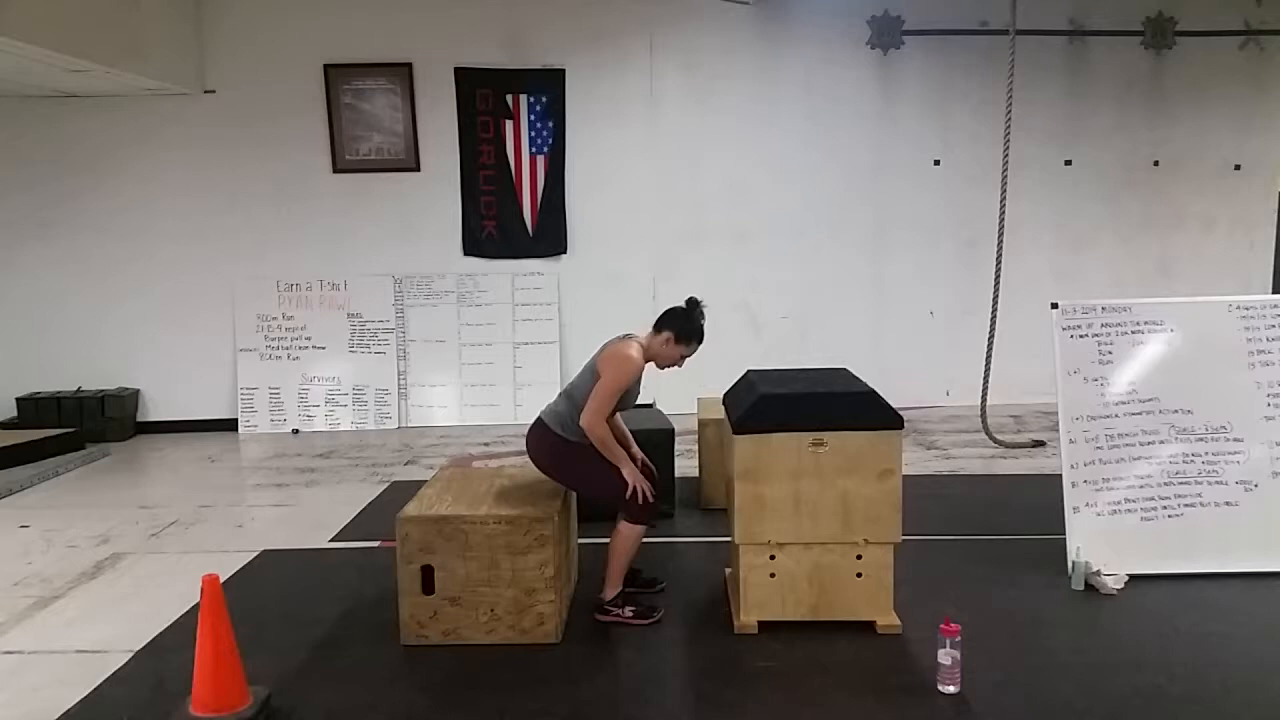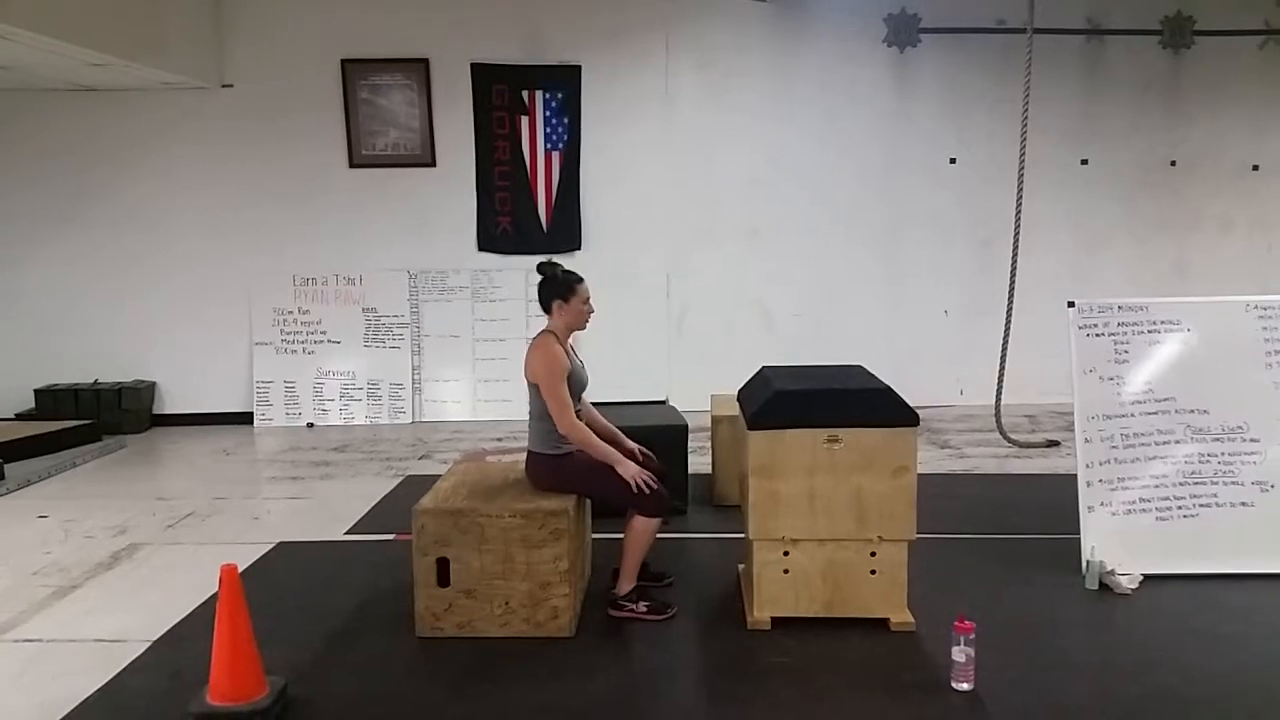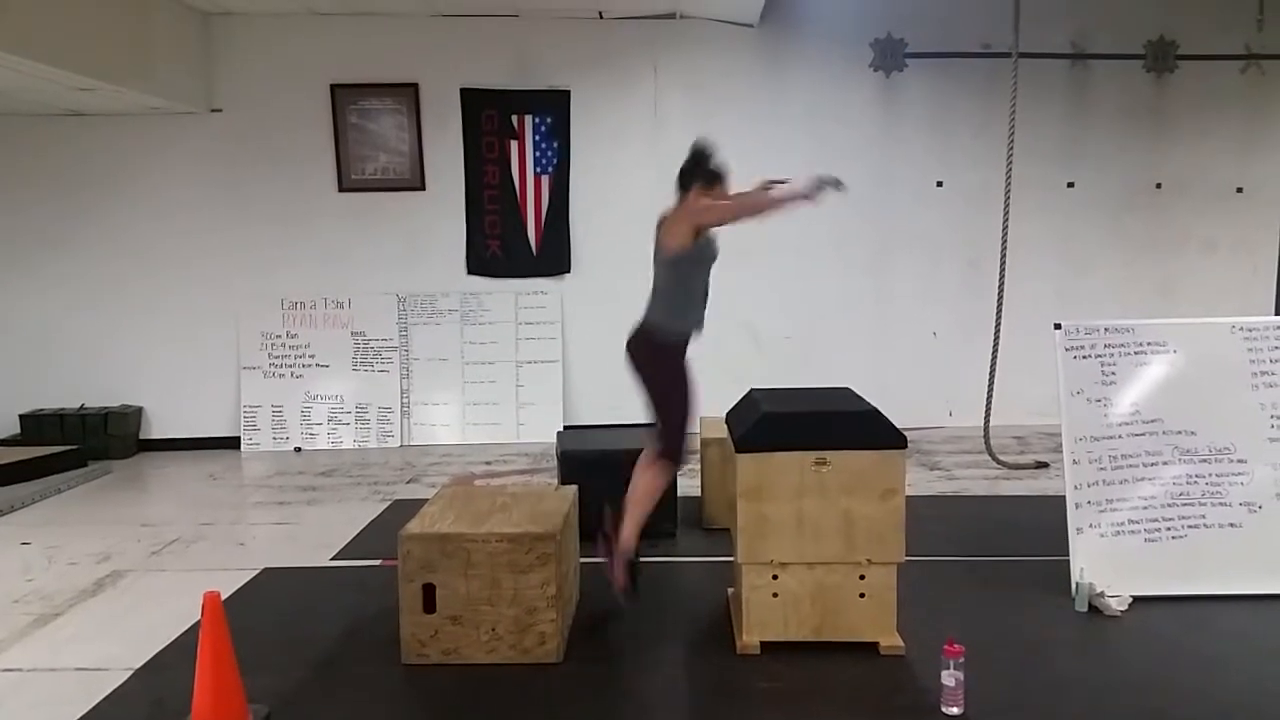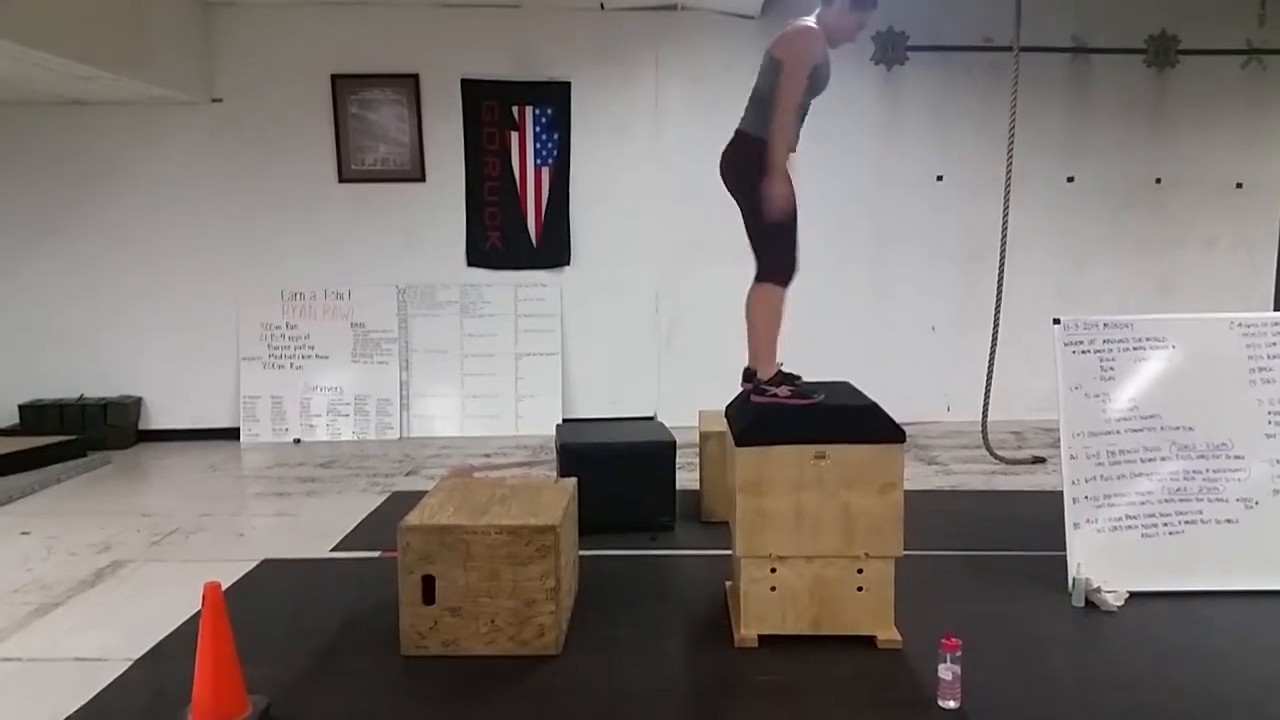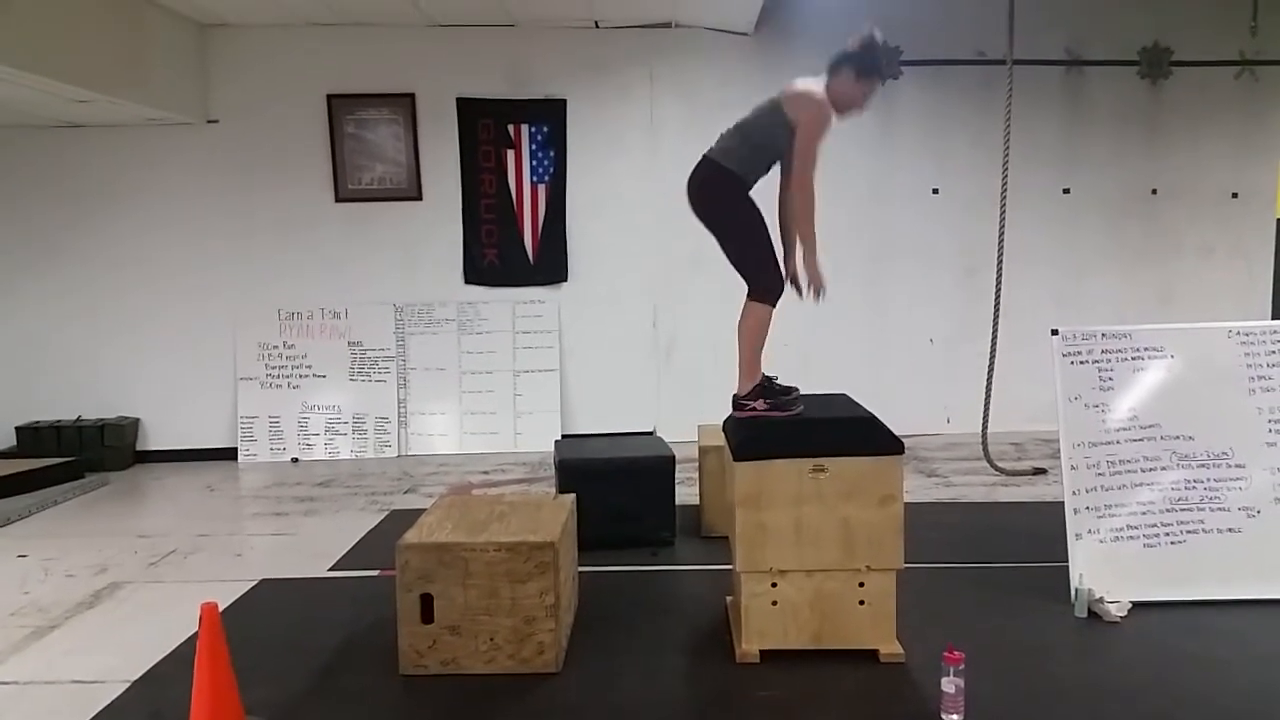
dt=1s
person 1, frame 1
left shoulder: (631, 346)
right shoulder: (629, 360)
right elbow: (591, 422)
left wrist: (632, 450)
right wrist: (624, 464)
left hip: (562, 436)
right hip: (553, 444)
left knee: (646, 479)
right knee: (640, 501)
left ankle: (622, 571)
right ankle: (611, 601)
person 1, frame 2
left shoulder: (561, 343)
right shoulder: (547, 351)
right elbow: (568, 423)
left wrist: (623, 442)
right wrist: (618, 461)
left hip: (568, 450)
right hip: (552, 461)
left knee: (653, 474)
right knee: (653, 497)
left ankle: (631, 564)
right ankle: (624, 595)
person 1, frame 3
left shoulder: (678, 220)
right shoulder: (687, 218)
left elbow: (741, 205)
right elbow: (752, 206)
left wrist: (766, 188)
right wrist: (806, 189)
left hip: (655, 343)
right hip: (659, 348)
left knee: (669, 447)
right knee: (670, 453)
left ankle: (620, 530)
right ankle: (625, 550)
person 1, frame 4
left shoulder: (809, 39)
right shoulder: (806, 37)
right elbow: (784, 109)
left wrist: (775, 175)
right wrist: (777, 177)
left hip: (758, 161)
right hip: (757, 159)
left knee: (774, 267)
right knee: (777, 268)
left ankle: (760, 371)
right ankle: (765, 379)
person 1, frame 5
left shoulder: (808, 98)
right shoulder: (816, 106)
left elbow: (790, 187)
right elbow: (802, 187)
left wrist: (789, 258)
right wrist: (811, 260)
left hip: (716, 182)
right hip: (719, 184)
left knee: (764, 282)
right knee: (767, 283)
left ankle: (752, 380)
right ankle: (747, 394)
